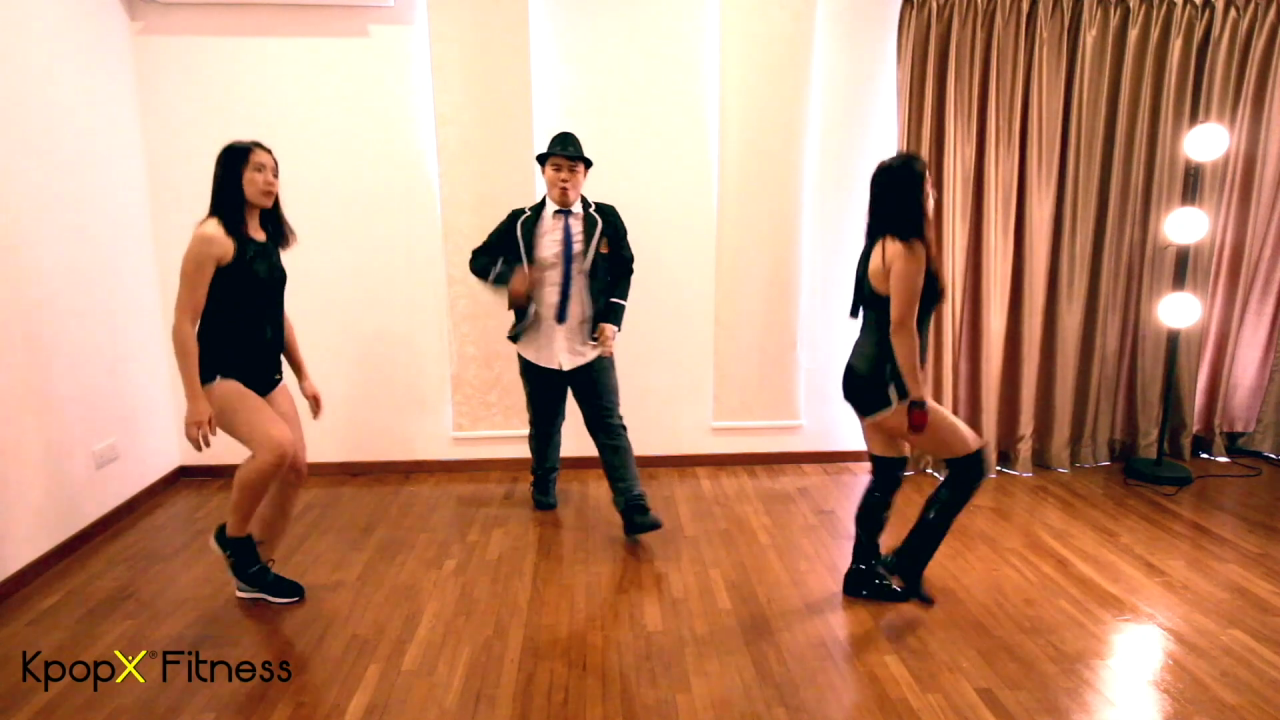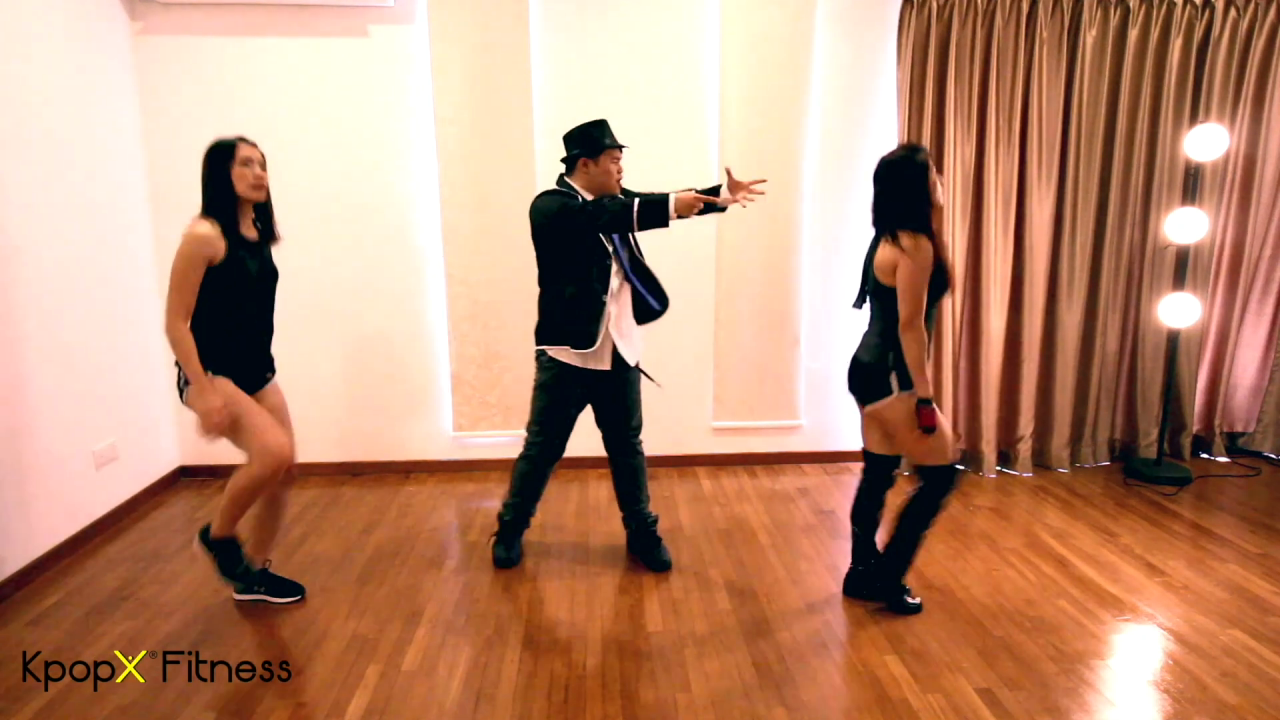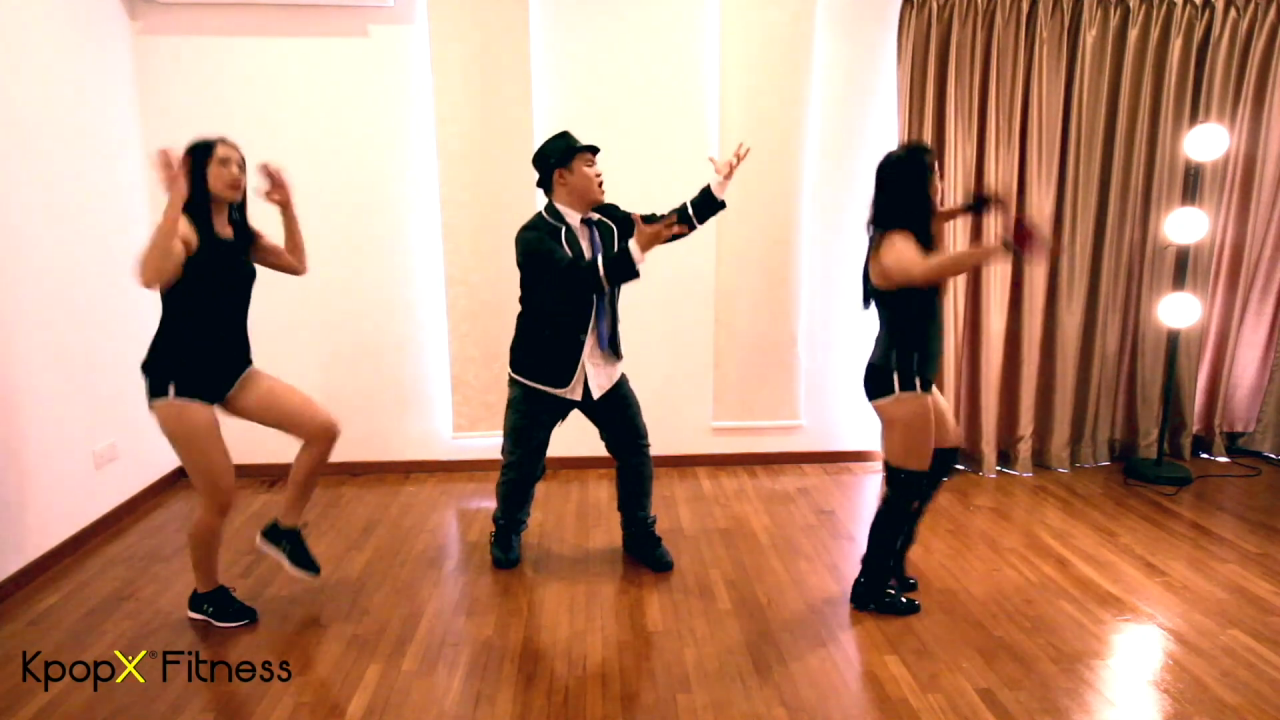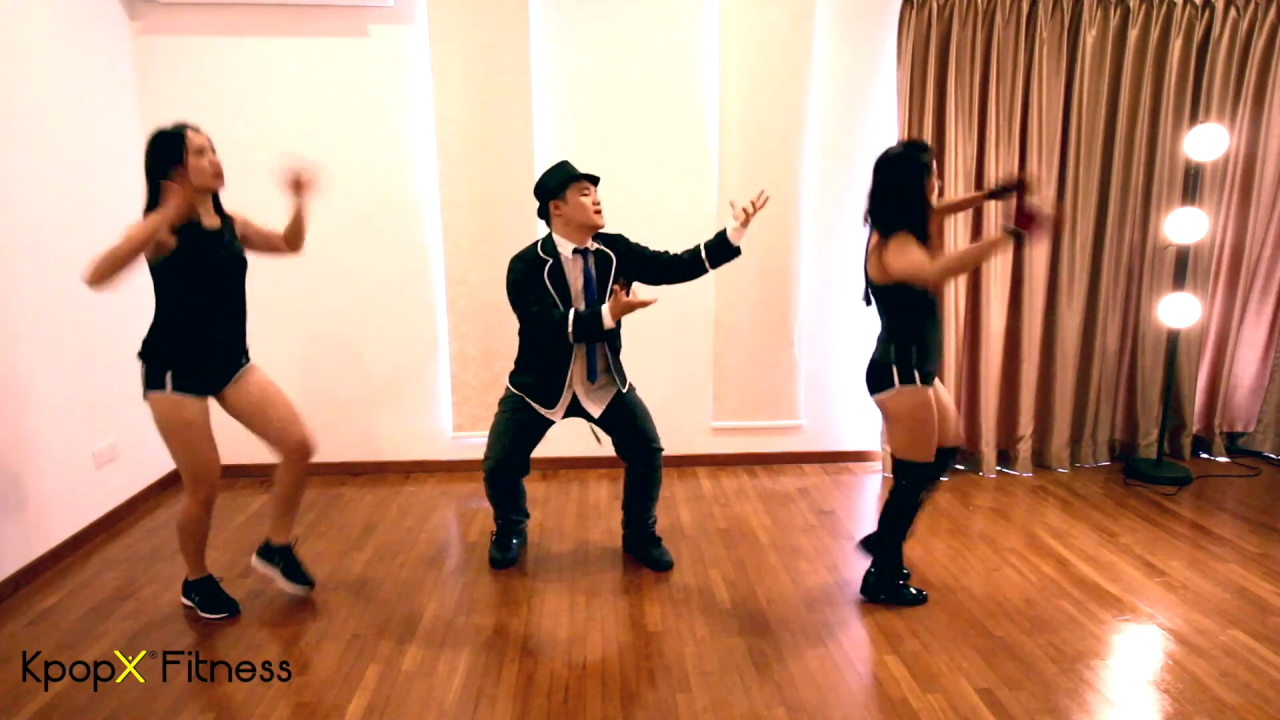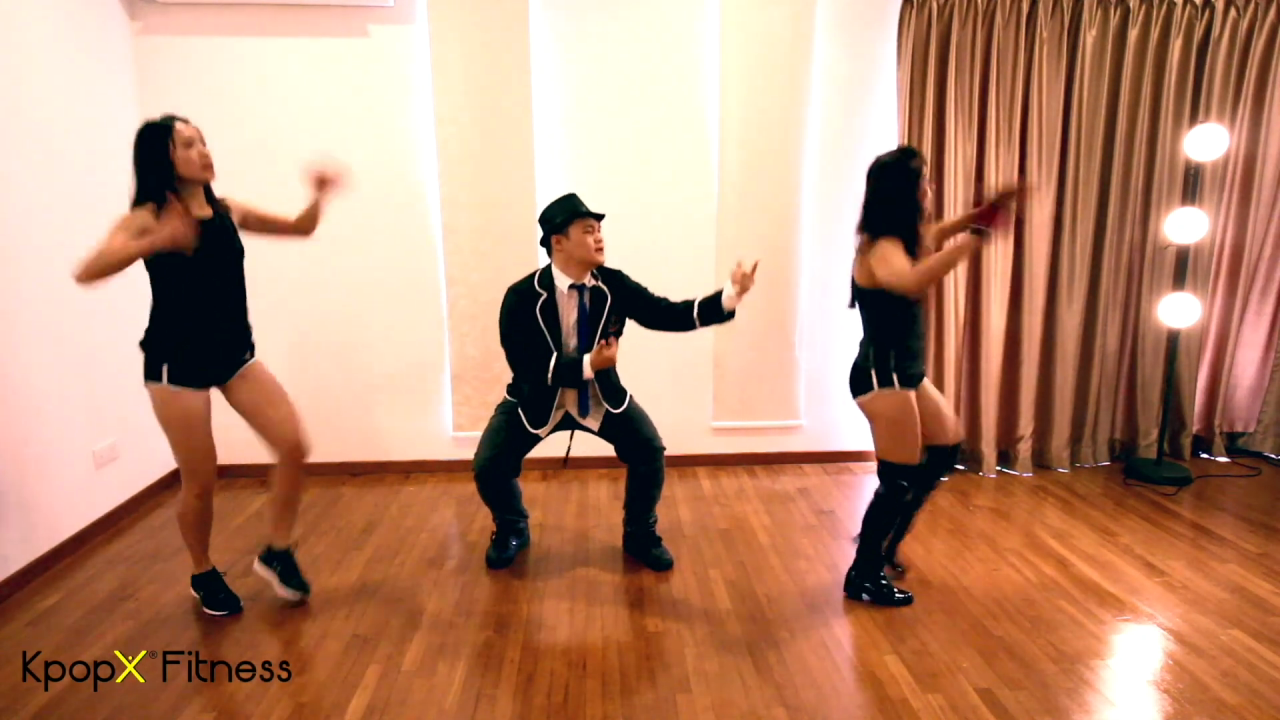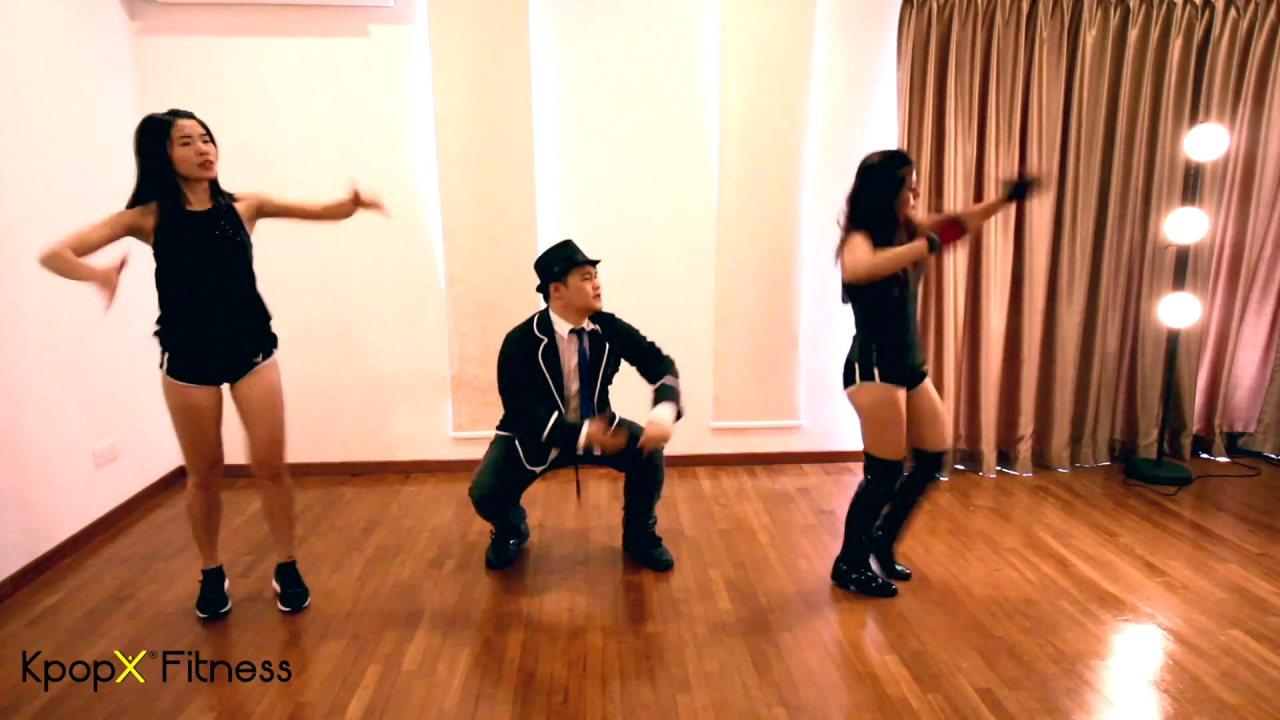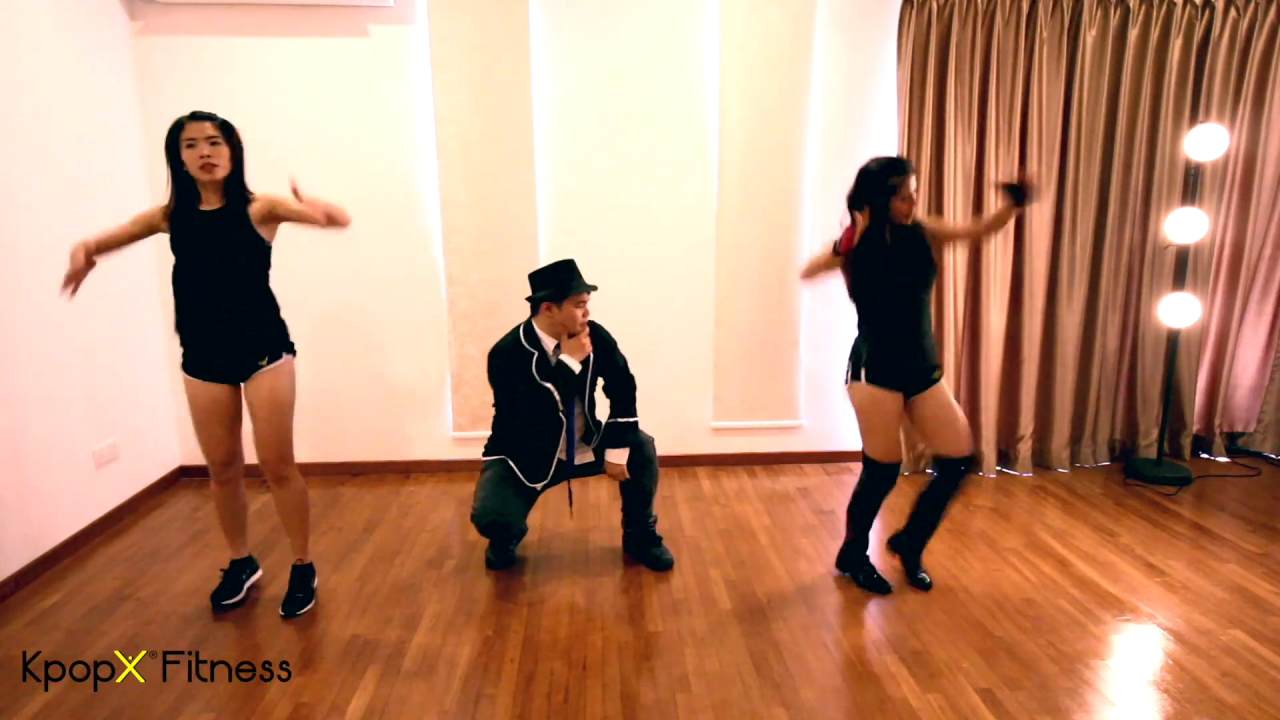
dt=0.5s
person 1, frame 1
left shoulder: (269, 237)
right shoulder: (213, 237)
right elbow: (185, 321)
left wrist: (304, 376)
right wrist: (194, 399)
left hip: (268, 372)
right hip: (223, 376)
left knee: (294, 471)
right knee: (280, 448)
left ankle: (255, 570)
right ankle: (236, 532)
person 1, frame 2
left shoulder: (260, 234)
right shoulder: (205, 237)
right elbow: (177, 322)
left wrist: (268, 377)
right wrist: (204, 390)
left hip: (256, 374)
right hip: (211, 377)
left knee: (279, 473)
right knee: (274, 454)
left ankle: (254, 573)
right ankle: (220, 534)
person 1, frame 3
left shoulder: (242, 233)
right shoulder: (183, 229)
left elbow: (296, 265)
right elbow: (152, 276)
left wrist: (286, 208)
right wrist: (175, 203)
left hip: (234, 369)
right hip: (180, 380)
left knee: (323, 428)
right knee: (218, 496)
left ankle: (285, 528)
right ankle: (204, 596)
person 1, frame 4
left shoulder: (231, 223)
right shoulder: (162, 231)
left elbow: (289, 245)
right elbow: (97, 276)
left wrist: (299, 201)
right wrist: (160, 220)
left hip: (229, 363)
right hip: (174, 371)
left knee: (299, 447)
right knee: (204, 487)
left ankle: (276, 548)
right ankle: (195, 582)
person 1, frame 5
left shoulder: (228, 211)
right shoulder: (148, 219)
left elbow: (299, 228)
right elbow: (86, 270)
left wrist: (319, 195)
right wrist: (153, 242)
left hip: (235, 352)
right hip: (176, 363)
left knee: (294, 446)
right knee: (201, 480)
left ankle: (278, 550)
right ankle: (205, 574)
person 1, frame 6
left shoulder: (244, 206)
right shoulder: (147, 217)
left elbow: (326, 214)
right elbow: (54, 255)
left wrist: (354, 202)
right wrist: (95, 273)
left hip: (251, 350)
right hip: (187, 357)
left knee: (270, 467)
right knee: (204, 475)
left ankle: (287, 568)
right ankle: (211, 573)
person 1, frame 7
left shoulder: (259, 206)
right shoulder: (171, 214)
left elbow: (339, 218)
right elbow: (106, 240)
left wrist: (311, 209)
right wrist: (85, 252)
left hip: (265, 347)
right hip: (204, 355)
left knee: (277, 466)
right knee: (223, 467)
left ankle: (303, 569)
right ankle: (240, 563)
person 2, frame 1
left shoulder: (882, 242)
right shoulder: (908, 250)
right elbow: (903, 327)
right wrist: (917, 398)
left hip: (865, 373)
right hip: (884, 382)
left knee: (888, 474)
right knee: (970, 462)
left ankle: (864, 572)
right ankle: (908, 561)
person 2, frame 2
left shoulder: (891, 239)
right shoulder: (914, 246)
right elbow: (909, 323)
right wrist: (924, 396)
left hip: (870, 372)
right hip: (888, 377)
left knee: (880, 473)
right knee: (939, 475)
left ankle: (865, 573)
right ankle: (887, 578)
person 2, frame 3
left shoulder: (907, 231)
right shoulder: (895, 242)
left elbow: (934, 216)
right elbow: (923, 271)
left wrist: (970, 208)
right wrist: (993, 250)
left hip: (911, 374)
right hip: (899, 377)
left knee: (947, 455)
right knee: (911, 486)
left ankle: (888, 564)
right ankle: (874, 587)
person 2, frame 4
left shoulder: (907, 230)
right shoulder: (893, 241)
left elbow: (943, 207)
right elbow: (936, 272)
left wrist: (991, 194)
right wrist: (1009, 235)
left hip: (915, 370)
right hip: (899, 373)
left knee: (943, 455)
right knee: (914, 478)
left ankle: (883, 540)
right ankle: (882, 576)
person 2, frame 5
left shoulder: (901, 232)
right shoulder: (881, 245)
left elbow: (938, 234)
right elbow: (912, 282)
left wrist: (975, 220)
right wrist: (974, 235)
left hip: (906, 372)
right hip: (883, 375)
left knee: (946, 450)
right knee: (904, 479)
left ankle: (879, 547)
right ankle: (865, 576)
person 2, frame 6
left shoulder: (904, 226)
right shoulder: (859, 240)
left elbow: (961, 223)
right elbow: (859, 268)
left wrist: (1008, 196)
right wrist: (929, 244)
left hip: (909, 367)
right hip: (874, 370)
left knee: (932, 461)
right knee: (883, 473)
left ankle: (881, 543)
right ankle: (849, 564)
person 2, frame 7
left shoulder: (920, 231)
right shoulder: (857, 244)
left elbow: (981, 230)
right elbow: (810, 275)
left wrist: (1013, 201)
right wrist: (842, 251)
left hip: (923, 367)
right hip: (874, 370)
left knee: (959, 462)
right knee: (883, 469)
left ankle: (910, 544)
right ankle: (853, 553)
person 3, frame 1
left shoulder: (605, 218)
right shoulder: (522, 222)
left elbow: (622, 269)
right elbow: (481, 258)
left wrist: (611, 319)
right wrist: (509, 279)
left hip: (589, 345)
right hip: (537, 347)
left knee: (608, 426)
right knee: (544, 425)
left ankle: (633, 508)
right ankle: (545, 480)
person 3, frame 2
left shoulder: (624, 206)
right shoulder: (553, 207)
left elbow: (661, 209)
right elbow: (599, 215)
left wrist: (721, 196)
right wrist: (668, 207)
left hip: (620, 349)
right hip: (569, 350)
left knee: (626, 444)
right knee: (544, 446)
left ankle: (641, 533)
right ankle: (510, 528)
person 3, frame 3
left shoulder: (607, 219)
right shoulder: (535, 236)
left elbow: (668, 228)
right elbow: (578, 281)
left wrist: (718, 187)
right wrist: (634, 252)
left hip: (602, 367)
right hip: (545, 371)
left knee: (634, 448)
right knee: (522, 465)
left ankle: (639, 535)
right ankle: (508, 532)
person 3, frame 4
left shoulder: (614, 250)
right shoulder: (527, 265)
left elbow: (676, 267)
right elbow: (546, 327)
left wrist: (734, 232)
right wrist: (608, 314)
left hip: (605, 382)
right hip: (541, 385)
left knee: (646, 451)
right knee: (501, 466)
left ankle: (639, 535)
right ankle: (510, 531)
person 3, frame 5
left shoulder: (614, 285)
right shoulder: (523, 297)
left elbow: (668, 315)
right elbow: (522, 363)
left wrist: (728, 297)
right wrist: (586, 365)
left hip: (602, 394)
right hip: (537, 399)
left knee: (649, 451)
right knee: (489, 467)
left ankle: (640, 536)
right ankle: (512, 531)
person 3, frame 6
left shoulder: (608, 328)
right shoulder: (521, 341)
left elbow: (658, 362)
right elbow: (520, 411)
left wrist: (663, 412)
right wrist: (581, 435)
left hip: (595, 427)
right hip: (531, 434)
left knee: (648, 454)
right knee: (485, 493)
left ankle: (640, 536)
right ankle: (512, 531)
person 3, frame 7
left shoulder: (593, 336)
right shoulder: (507, 353)
left elbow: (622, 388)
right elbow: (529, 417)
left wrist: (617, 449)
right wrist: (568, 362)
left hip: (582, 447)
right hip: (522, 457)
left knee: (641, 448)
right knee: (490, 519)
left ankle: (639, 536)
right ankle: (506, 537)
